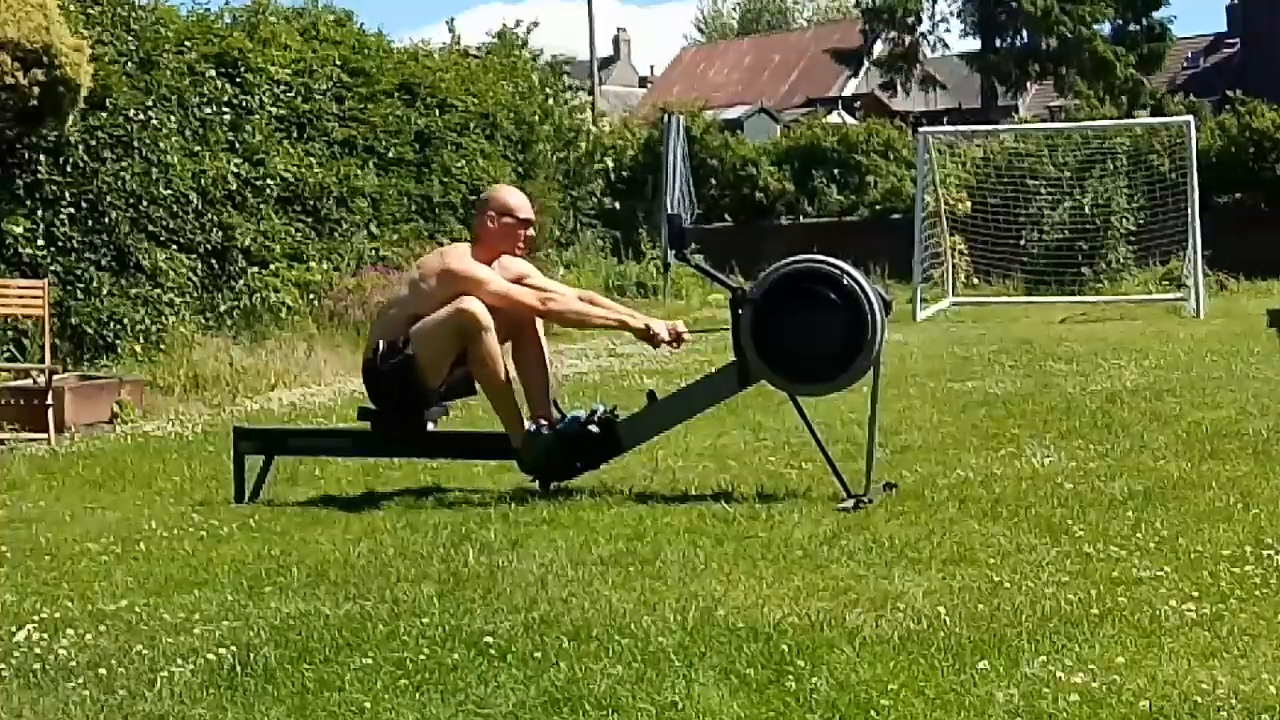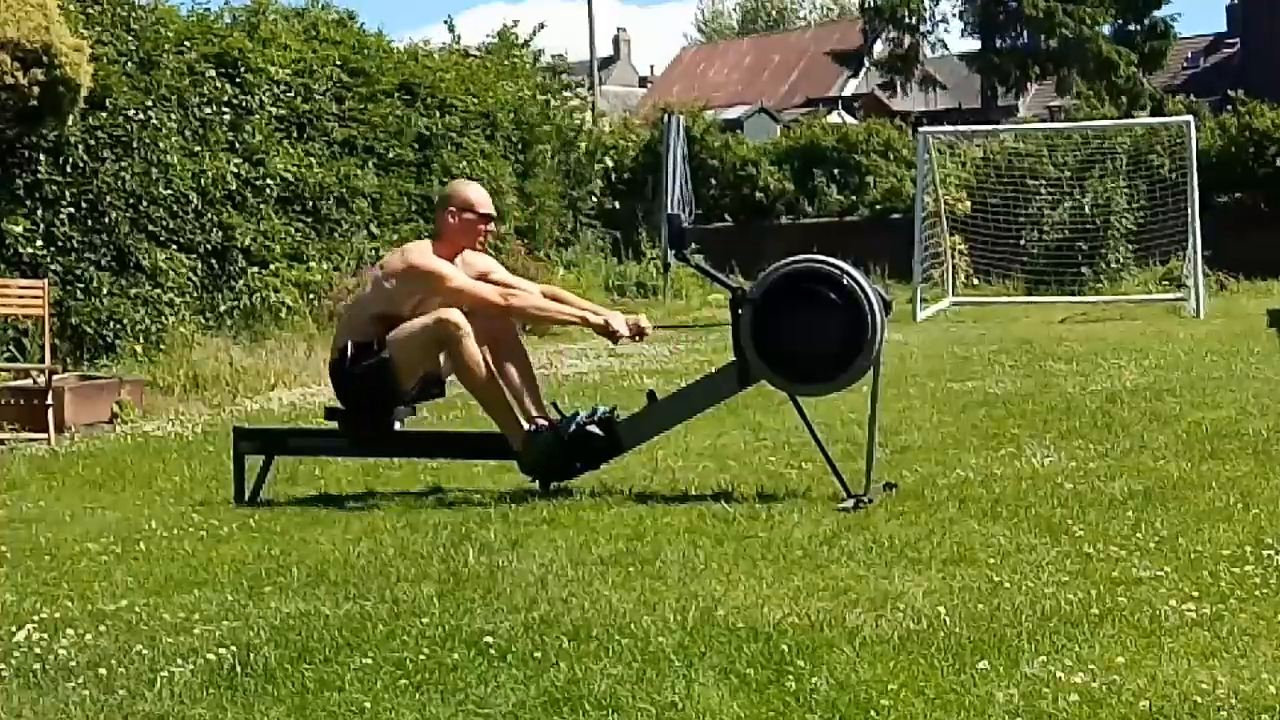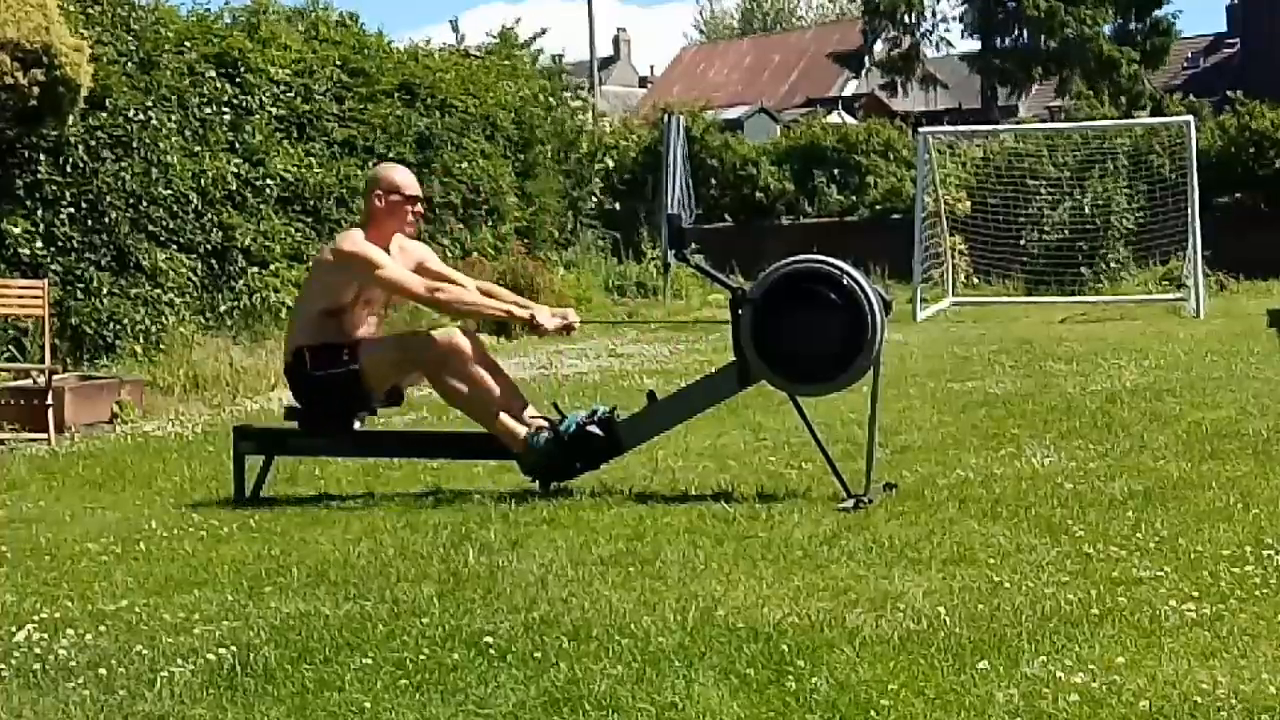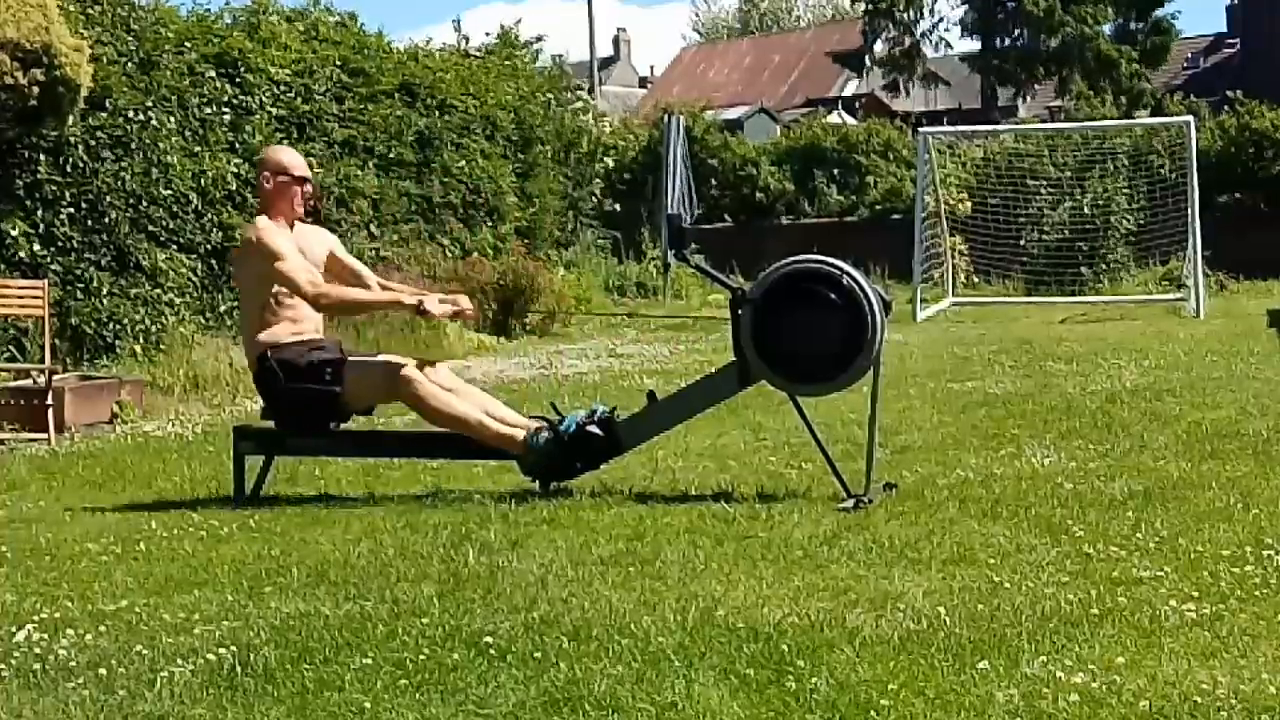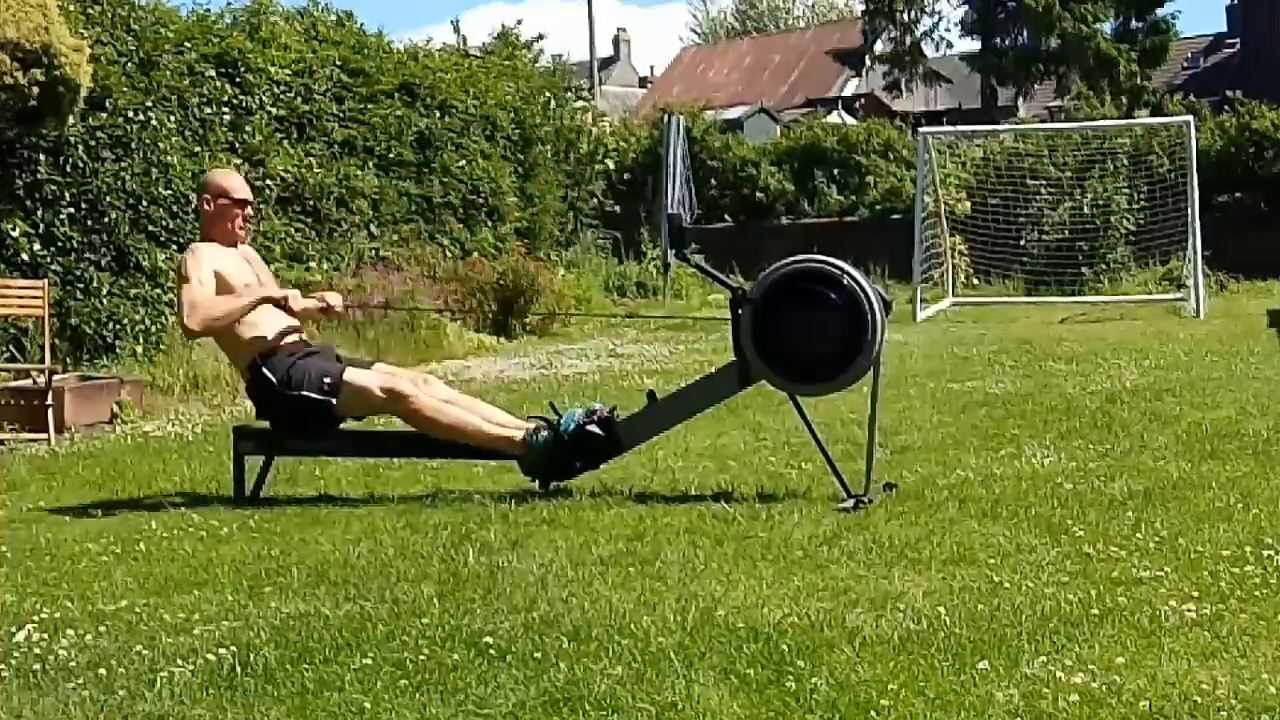
dt=0.3s
person 1, frame 1
left shoulder: (507, 266)
right shoulder: (458, 265)
left elbow: (578, 297)
right elbow: (547, 304)
left wrist: (648, 320)
right wrist: (629, 323)
left hip: (431, 372)
right hip: (391, 376)
left knee: (525, 315)
right knee: (470, 311)
left ankle: (544, 425)
right ankle: (525, 440)
person 1, frame 2
left shoulder: (470, 262)
right shoulder: (420, 262)
left elbow: (541, 292)
right elbow: (506, 300)
left wrist: (611, 315)
right wrist: (589, 319)
left hip: (401, 372)
right hip: (359, 375)
left knee: (496, 321)
right knee: (450, 322)
left ankle: (540, 424)
right ankle: (524, 441)
person 1, frame 3
left shoulder: (407, 250)
right shoulder: (353, 250)
left elbow: (474, 287)
right elbow: (432, 295)
left wrist: (538, 310)
right wrist: (523, 315)
left hip: (355, 364)
right hip: (315, 372)
left knee: (458, 342)
right knee: (431, 347)
left ankle: (541, 428)
right ankle: (528, 444)
person 1, frame 4
left shoulder: (315, 236)
right shoulder: (261, 236)
left elbow: (374, 285)
right elbow: (320, 297)
left wrist: (431, 297)
right wrist: (409, 302)
left hip: (322, 359)
right hip: (284, 374)
left knee: (432, 372)
right knee: (405, 378)
left ankle: (539, 431)
right ankle: (527, 445)
person 1, frame 5
left shoulder: (247, 254)
right shoulder: (201, 258)
right elbow: (193, 322)
left wrist: (313, 304)
right wrist: (266, 296)
left hip: (312, 358)
right hip: (280, 375)
left knee: (424, 382)
right knee: (397, 393)
left ankle: (538, 431)
right ankle: (526, 446)
